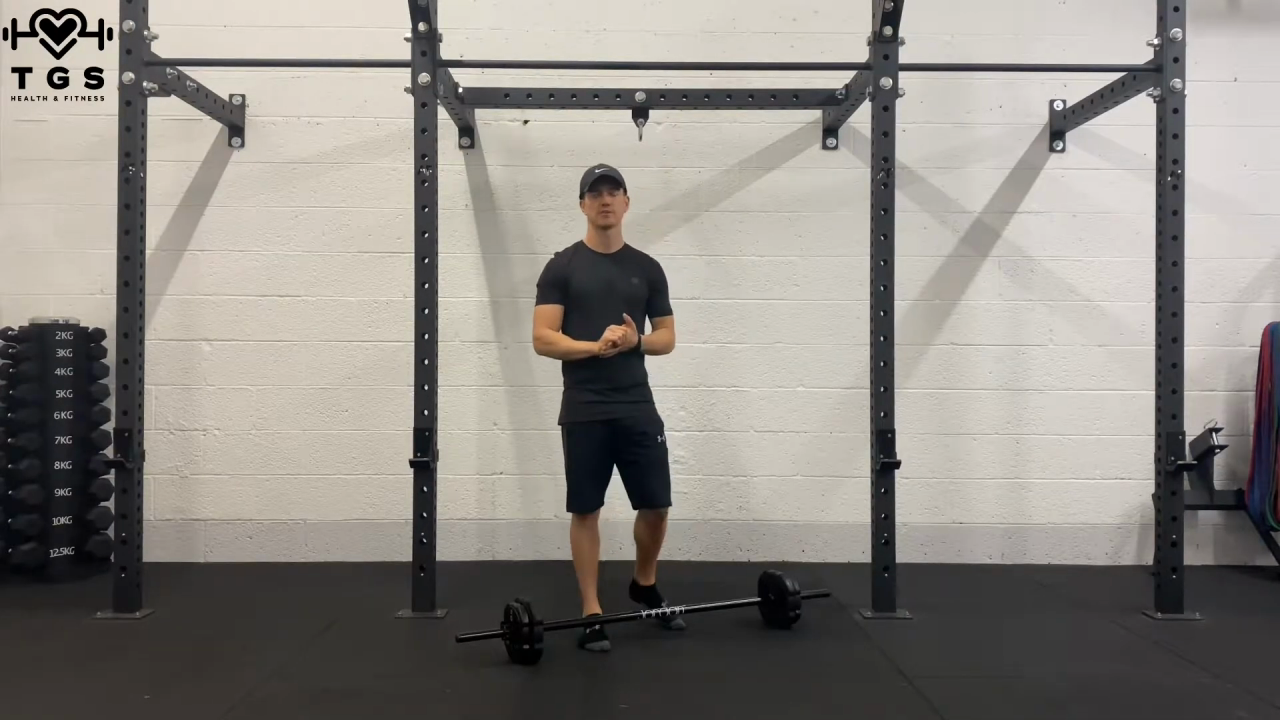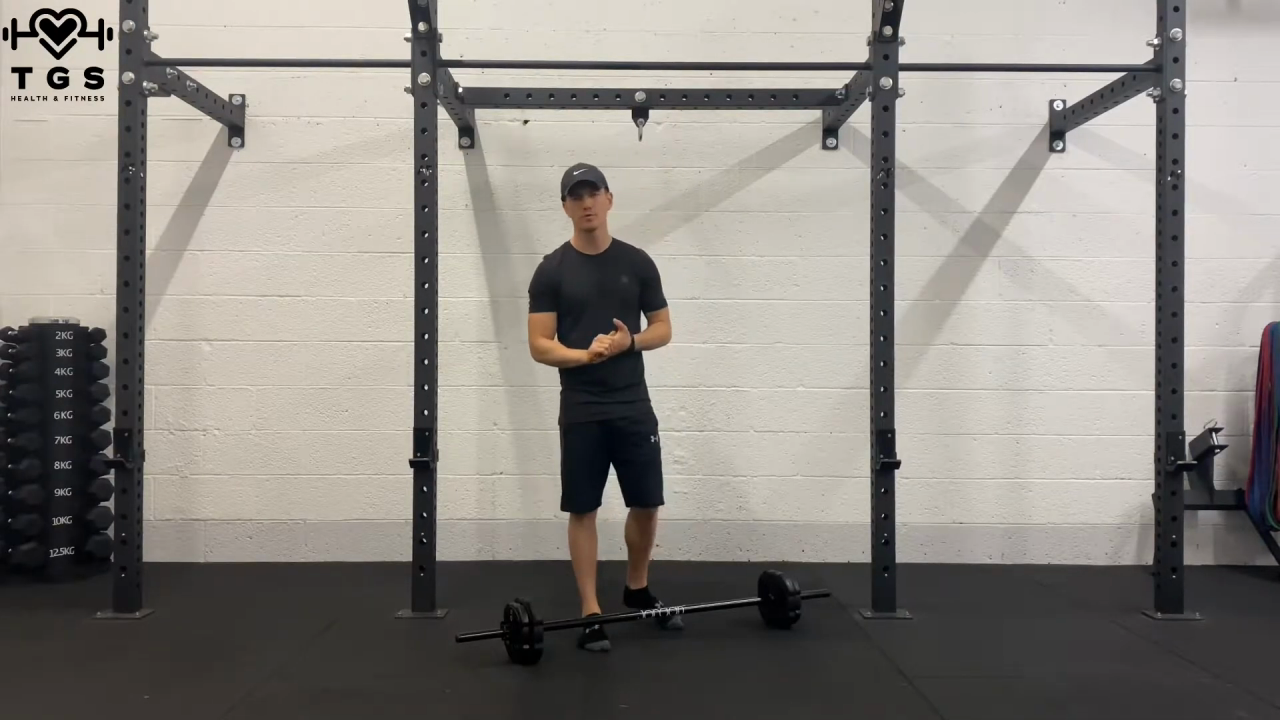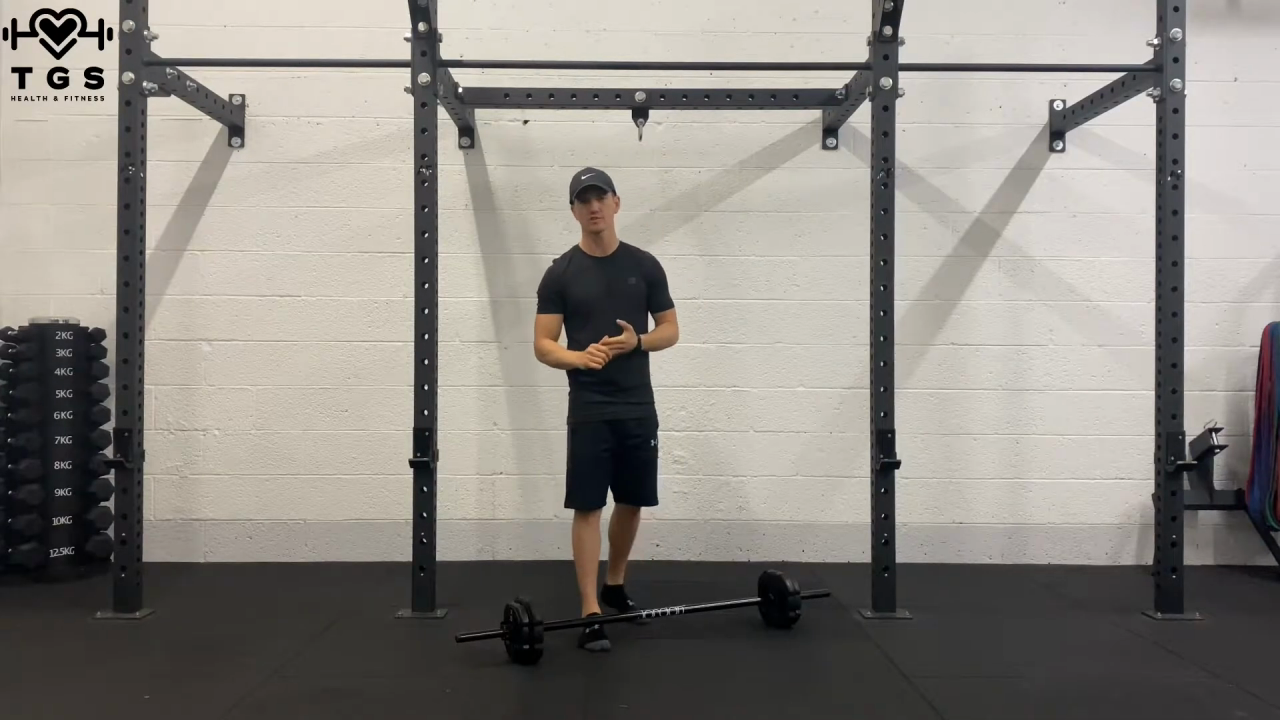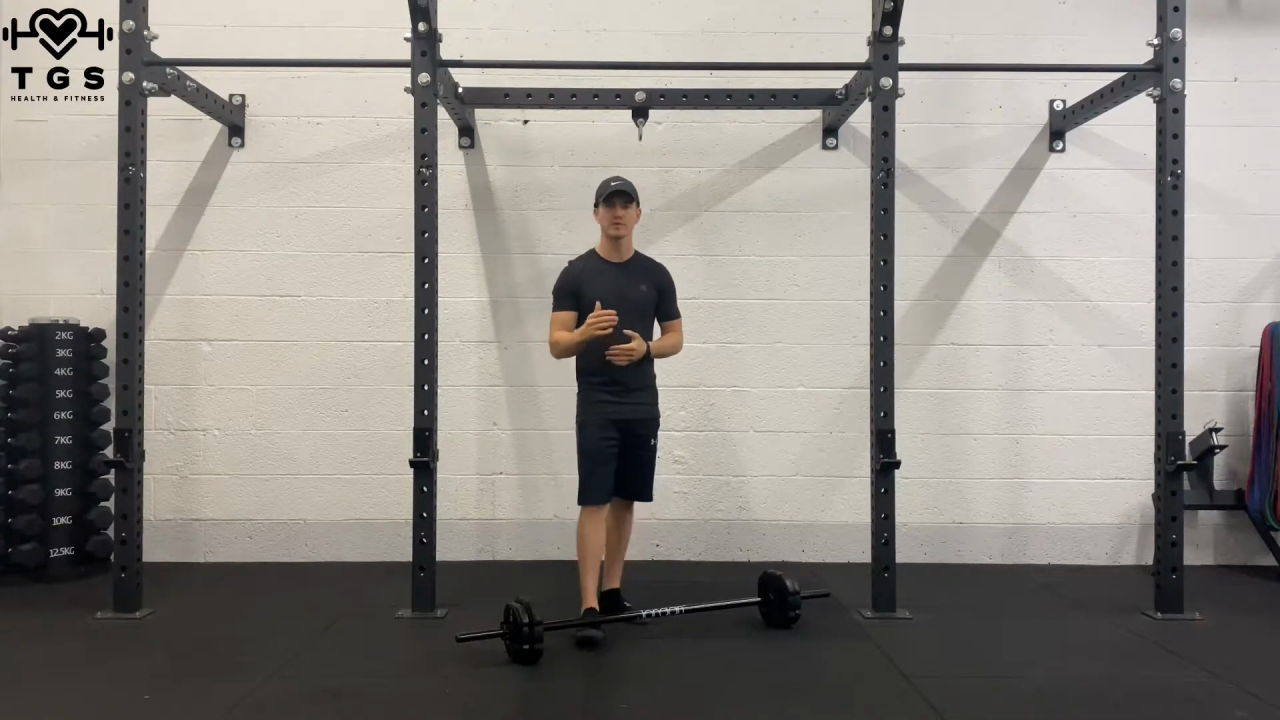
dt=0.4s
person 1, frame 1
left shoulder: (647, 268)
right shoulder: (562, 266)
left elbow: (667, 338)
right elbow: (543, 338)
left wrist: (635, 339)
right wrist: (596, 346)
left hip: (637, 406)
right hip: (584, 410)
left knee: (656, 505)
right knee: (585, 510)
left ankle: (645, 584)
right ankle: (591, 613)
person 1, frame 2
left shoulder: (637, 262)
right shoulder: (551, 270)
left elbow: (663, 328)
right elbow: (539, 344)
left wrist: (629, 341)
right wrist: (583, 355)
left hip: (633, 405)
right hip: (582, 410)
left knee: (646, 503)
right knee: (583, 510)
left ankle: (637, 589)
right ankle: (591, 612)
person 1, frame 3
left shoulder: (645, 265)
right shoulder: (561, 273)
left elbow: (670, 329)
right elbow: (543, 344)
left wrist: (637, 341)
right wrist: (578, 359)
left hip: (639, 406)
right hip: (590, 408)
left knee: (632, 503)
right knee: (588, 508)
left ankle: (615, 585)
right ankle: (591, 611)
person 1, frame 4
left shoulder: (656, 274)
right shoulder: (576, 273)
left elbow: (675, 338)
right elbow: (556, 344)
left wrist: (645, 348)
right wrist: (586, 333)
left hip: (642, 406)
right hip: (597, 406)
left knee: (626, 500)
right knee: (595, 502)
left ankle: (611, 590)
right ankle: (590, 607)
